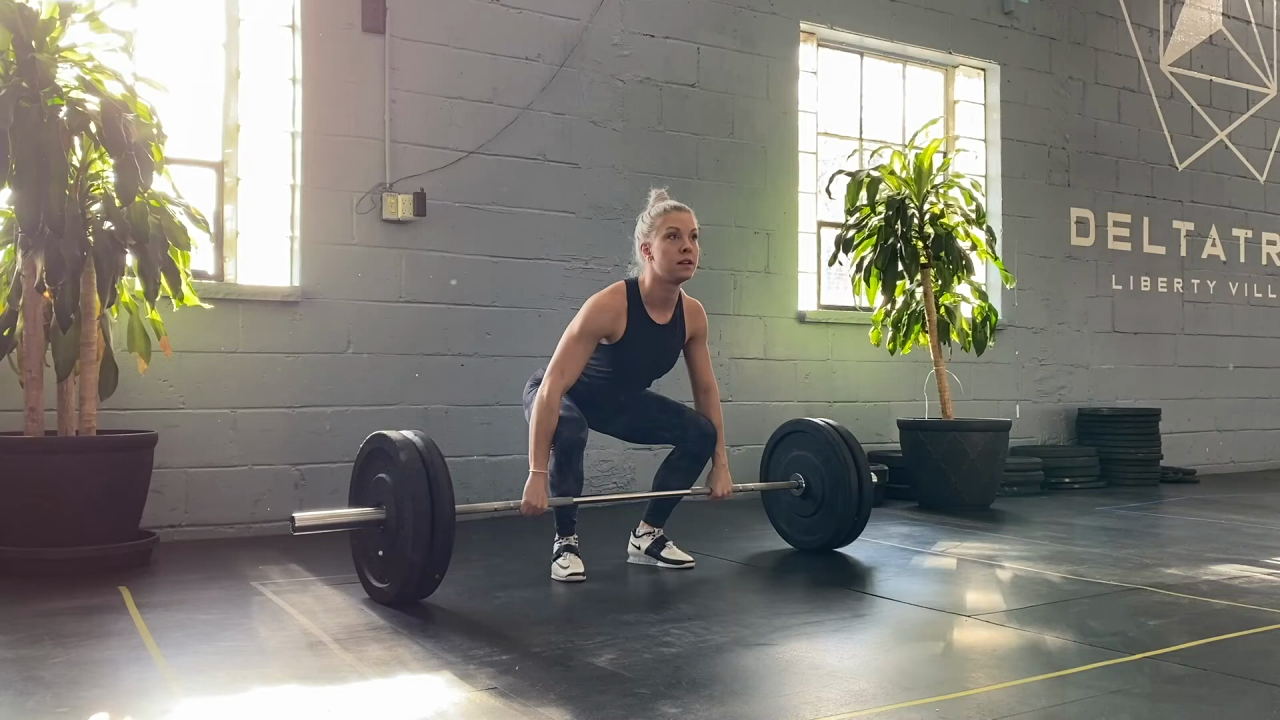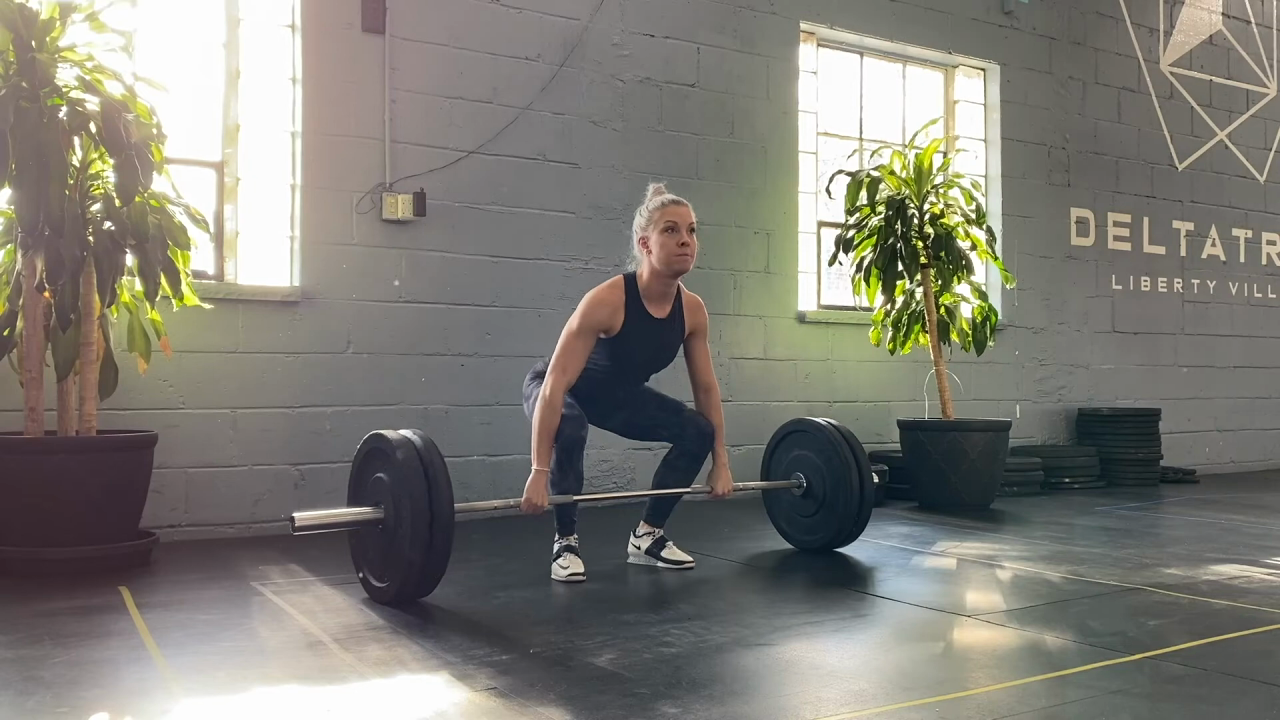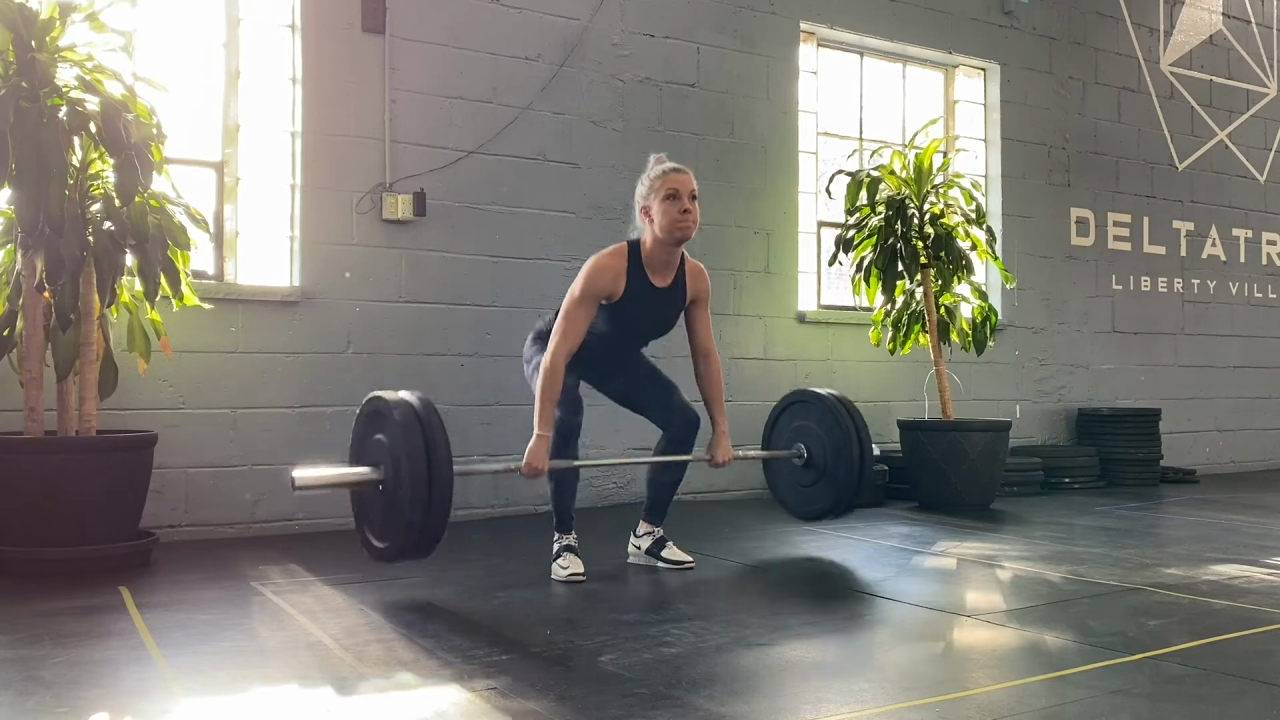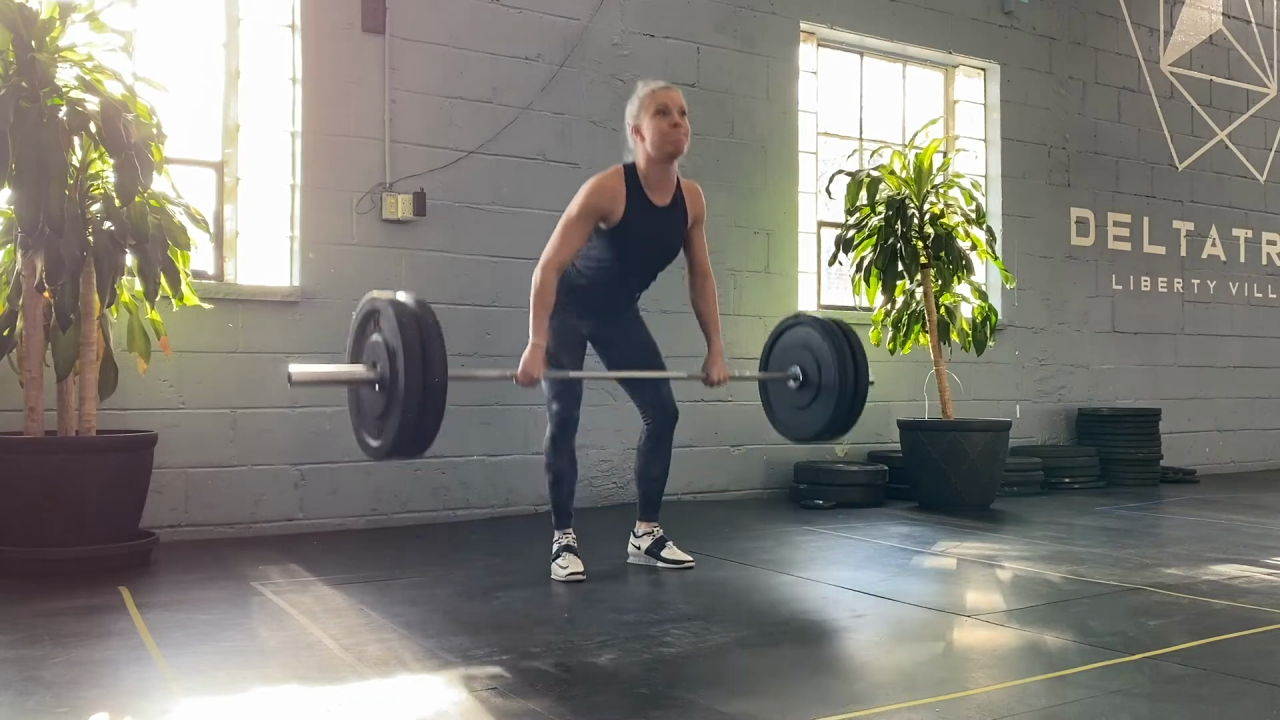
dt=0.3s
person 1, frame 1
left shoulder: (692, 315)
right shoulder: (608, 307)
left elbow: (706, 390)
right elbow: (550, 390)
left wrist: (721, 463)
right wrist: (537, 474)
left hip: (623, 401)
right hip: (570, 397)
left knee: (701, 433)
right knee: (569, 432)
left ankle: (647, 535)
right ankle: (565, 543)
person 1, frame 2
left shoulder: (692, 310)
right shoulder: (606, 302)
left elbow: (706, 387)
right elbow: (555, 386)
left wrist: (721, 461)
right wrist: (539, 472)
left hip: (622, 395)
right hip: (568, 393)
left knee: (699, 431)
right knee: (570, 430)
left ankle: (648, 535)
right ankle: (565, 542)
person 1, frame 3
left shoulder: (695, 277)
right shoulder: (608, 267)
left elbow: (705, 355)
right elbow: (559, 354)
left wrist: (721, 432)
right wrist: (541, 437)
left hip: (618, 356)
right hip: (557, 350)
left knee: (683, 422)
right knee: (567, 421)
left ankle: (648, 535)
right ankle: (564, 542)
person 1, frame 4
left shoulder: (691, 198)
right shoulder: (607, 188)
left elbow: (701, 277)
right elbow: (549, 266)
left wrist: (715, 349)
right wrist: (536, 345)
left hip: (619, 312)
right hip: (568, 306)
left knee: (663, 412)
right knee: (564, 413)
left ankle: (646, 534)
right ankle: (564, 539)
